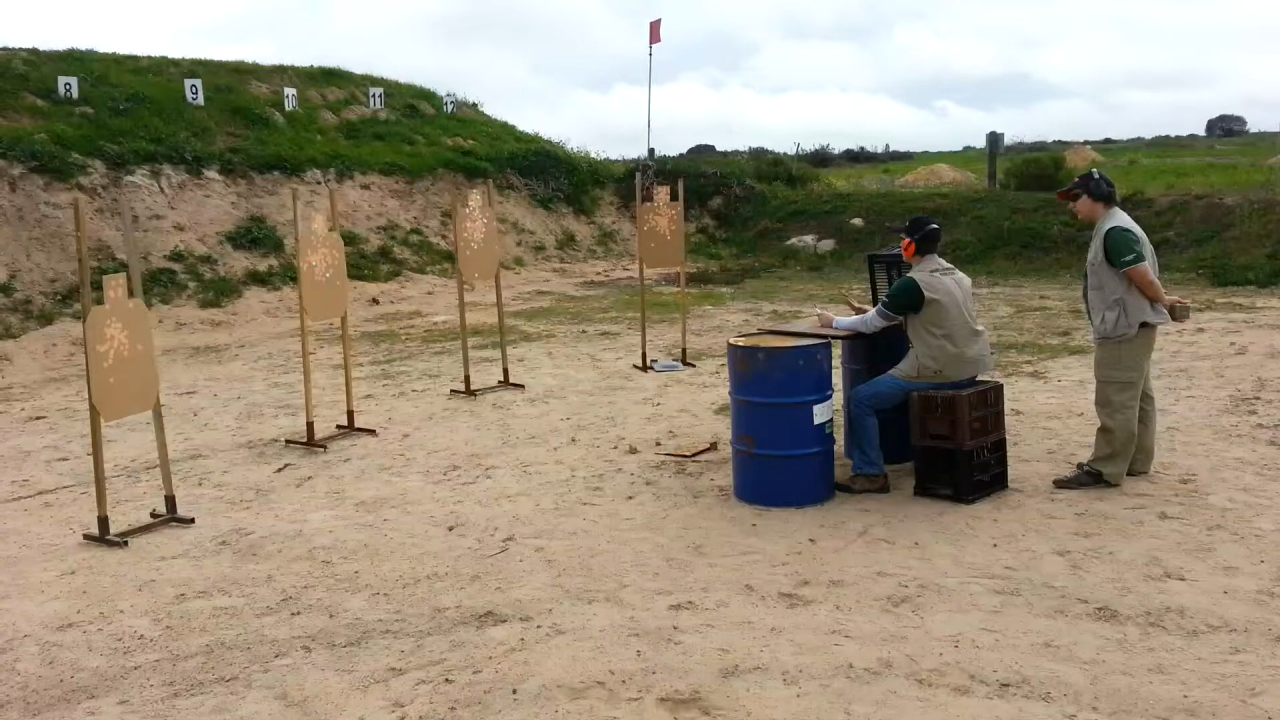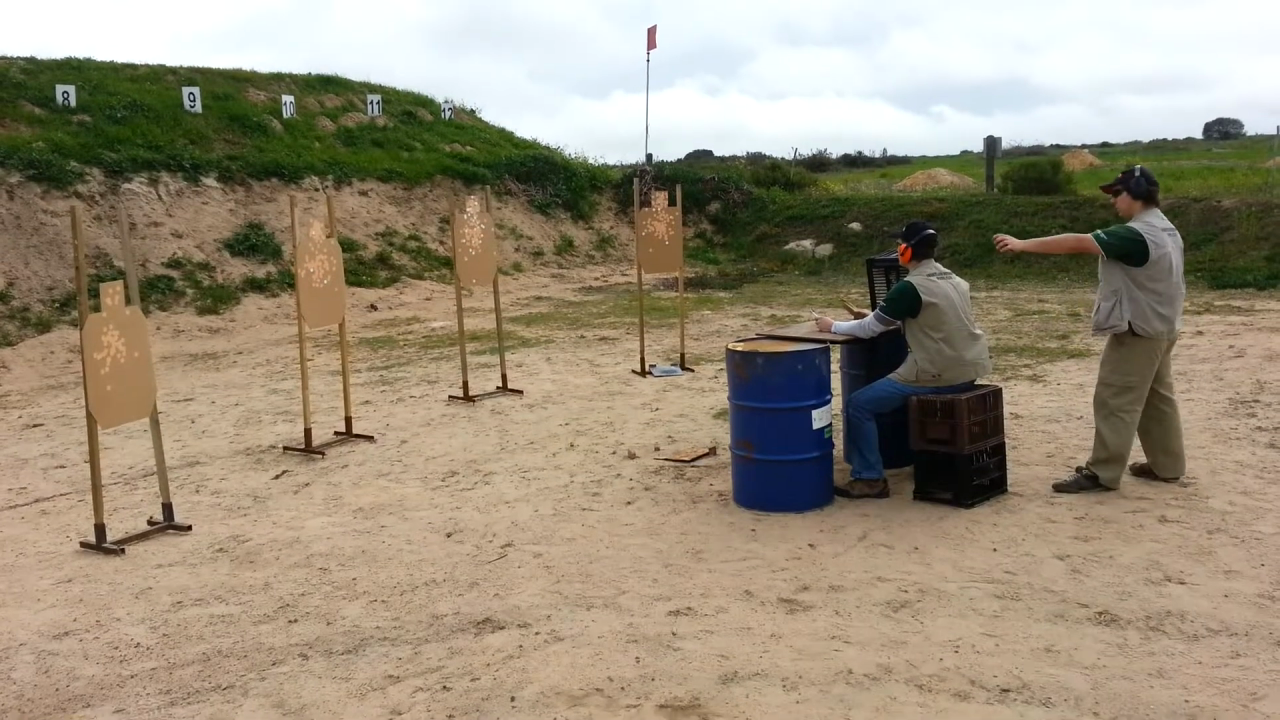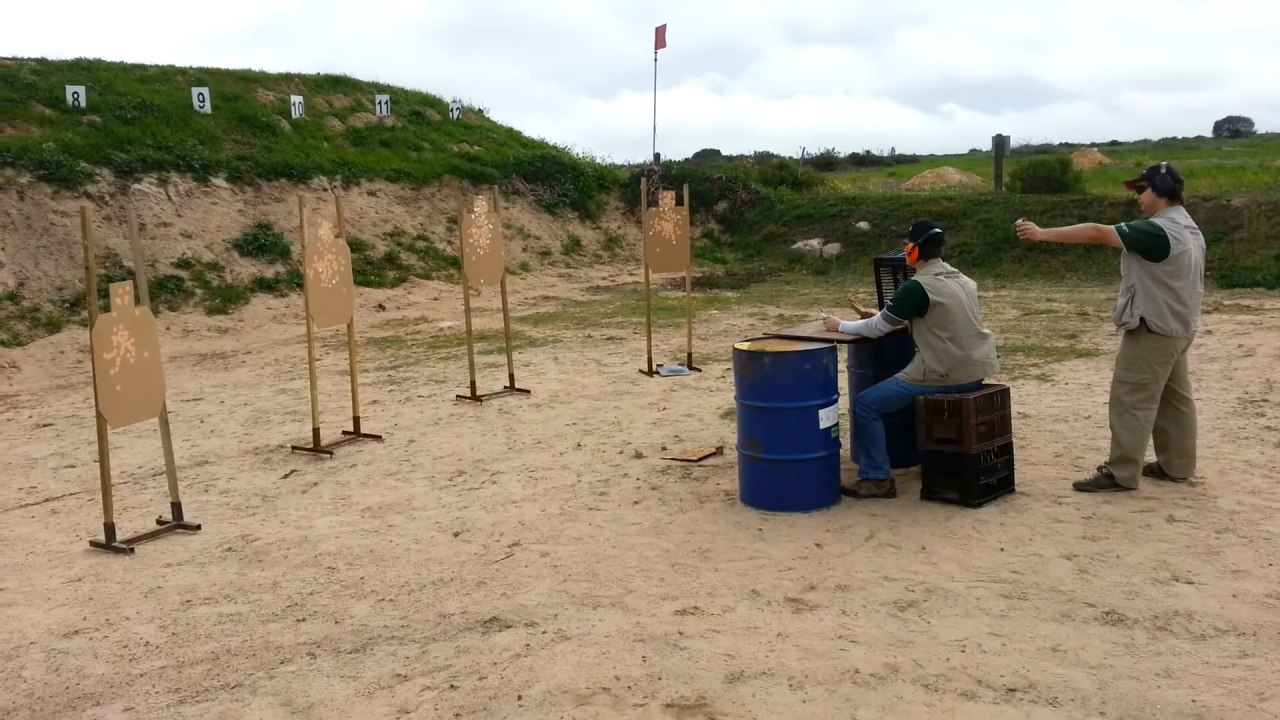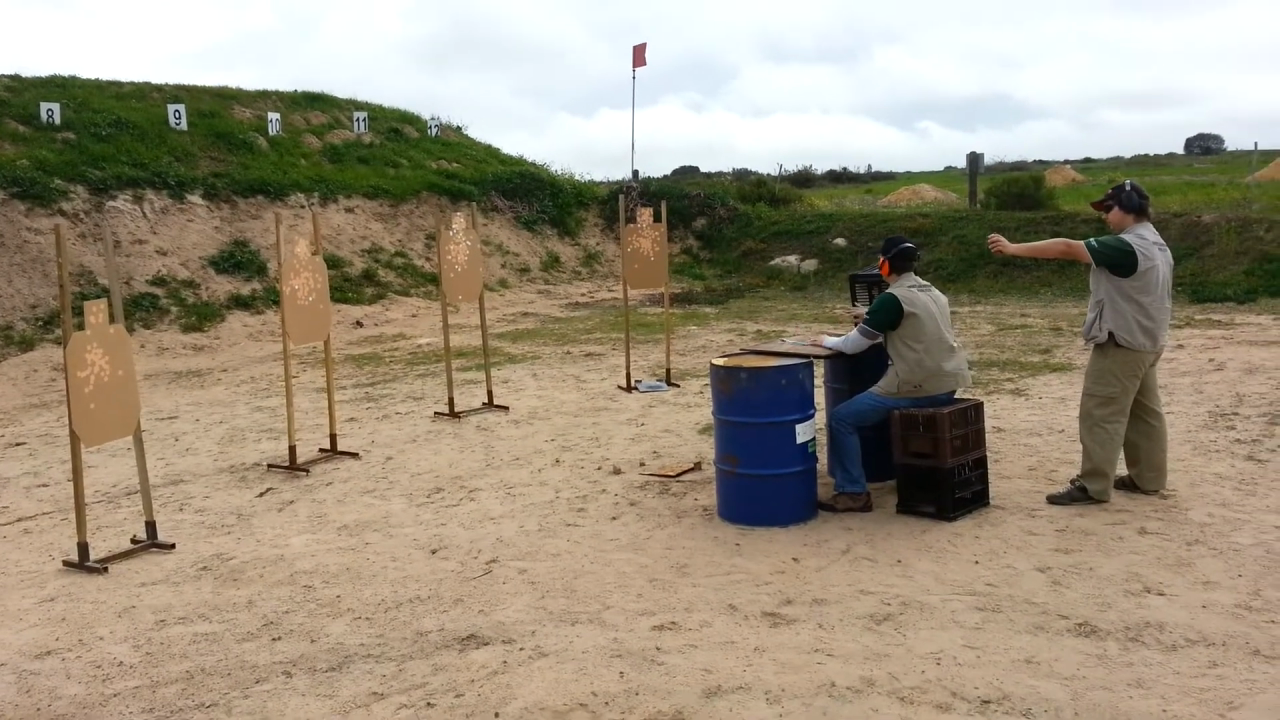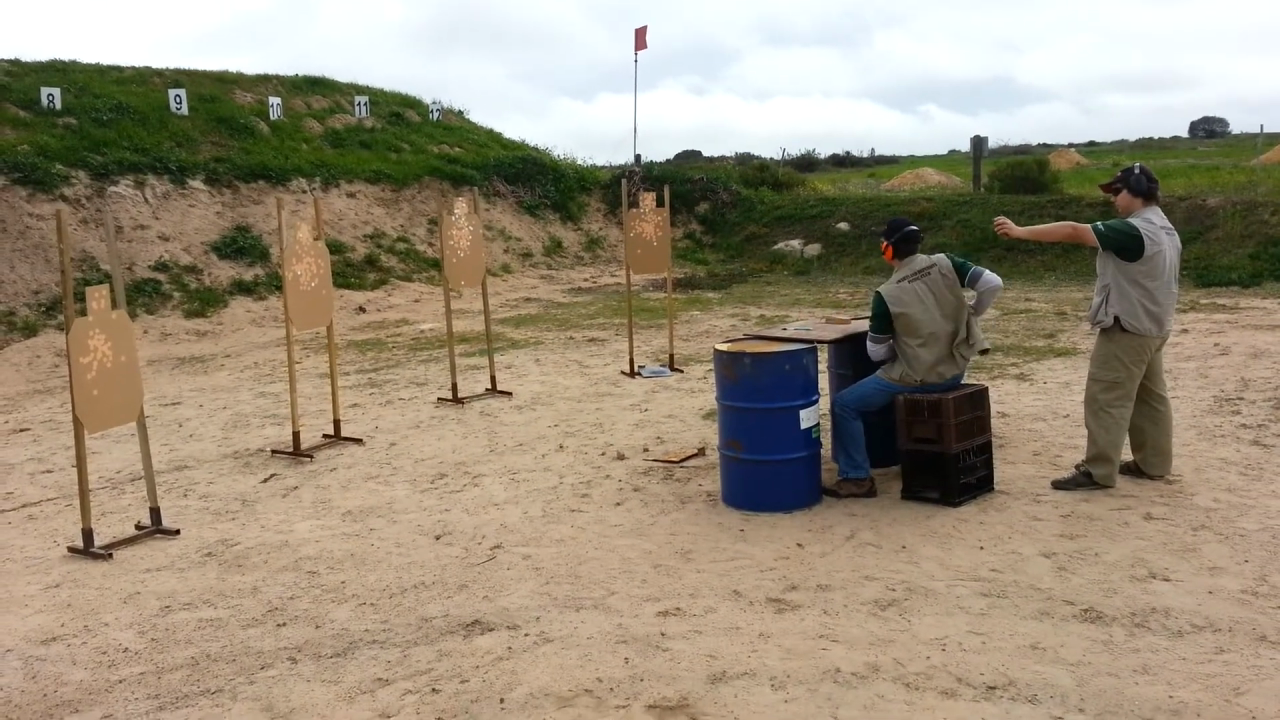
dt=1s
person 1, frame 1
left shoulder: (1115, 232)
right shoulder: (1111, 228)
left elbow: (1143, 277)
right elbow: (1141, 277)
left wrist: (1163, 300)
right wrist: (1163, 300)
left hip: (1125, 327)
right hip: (1127, 326)
left knee: (1116, 400)
right knee: (1136, 395)
left ankle: (1105, 469)
right ankle: (1136, 461)
person 1, frame 2
left shoulder: (1135, 234)
right shoulder: (1167, 230)
left elbow: (1078, 243)
left wrist: (1023, 244)
left hip: (1137, 331)
right hip: (1162, 328)
left knee: (1116, 401)
right knee: (1158, 397)
left ankle: (1102, 473)
right ankle: (1167, 464)
person 1, frame 3
left shoulder: (1158, 230)
right shoulder: (1188, 229)
left elbow: (1097, 233)
left wrist: (1043, 234)
left hip: (1153, 329)
right hip: (1177, 327)
left knee: (1132, 400)
right knee: (1174, 397)
left ankle: (1121, 473)
right ankle: (1176, 464)
person 1, frame 4
left shoulder: (1126, 246)
right shoulder: (1157, 245)
left elbow: (1066, 248)
left wrist: (1013, 248)
left hip: (1121, 344)
right hip: (1146, 342)
left knee: (1101, 414)
right knee: (1145, 411)
left ankle: (1093, 486)
right ankle: (1148, 477)
person 1, frame 5
left shoulder: (1133, 230)
right shoulder: (1165, 230)
left elbow: (1073, 232)
left wrist: (1019, 231)
left hip: (1127, 329)
right hip: (1152, 327)
left knee: (1107, 399)
right knee: (1150, 396)
left ankle: (1098, 471)
right ankle: (1153, 462)
person 2, frame 1
left shoulder: (912, 283)
right shoulder: (956, 276)
left elbow: (871, 325)
left wrist: (834, 321)
right wrist: (876, 312)
left hip: (939, 371)
right hip: (969, 367)
left knee: (860, 399)
left ankle: (870, 474)
person 2, frame 2
left shoulder: (909, 288)
right shoulder: (954, 280)
left elbow: (870, 329)
left wrist: (833, 326)
right wrist: (876, 317)
left hip: (936, 375)
right hip: (968, 371)
left knee: (858, 404)
left ankle: (870, 479)
person 2, frame 3
left shoulder: (917, 287)
right shoulder: (961, 280)
left elbow: (877, 329)
left wrist: (841, 325)
right wrist: (884, 316)
left hip: (944, 374)
right hip: (976, 370)
left knee: (865, 405)
left ankle: (877, 479)
person 2, frame 4
left shoulder: (891, 299)
right shoulder: (932, 292)
left elbow: (853, 345)
left wrist: (826, 341)
right wrist: (873, 320)
left hip: (917, 388)
right hip: (948, 384)
left knee: (841, 419)
left ankle: (853, 493)
person 2, frame 5
left shoulder: (887, 294)
right shoulder: (945, 264)
left elbow: (876, 353)
right elbow: (993, 283)
right wrist: (972, 312)
left hip: (917, 378)
right hip: (953, 372)
left knee: (844, 405)
left ankle: (857, 478)
